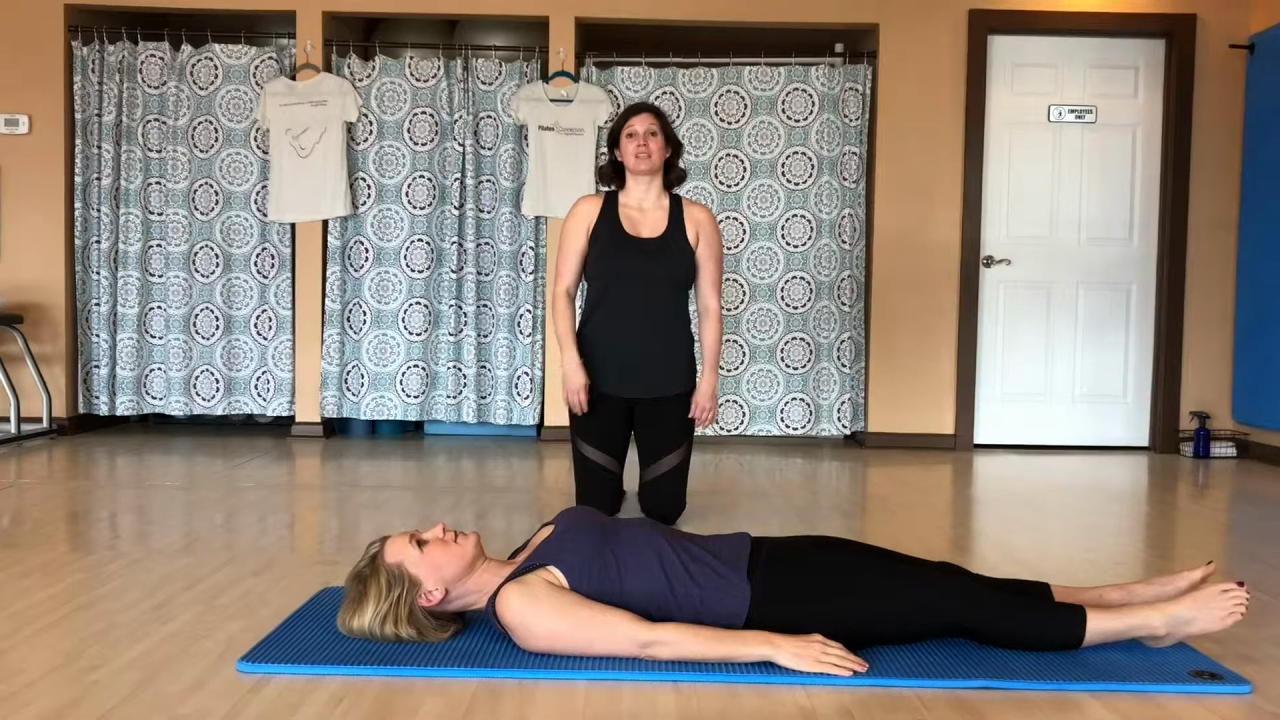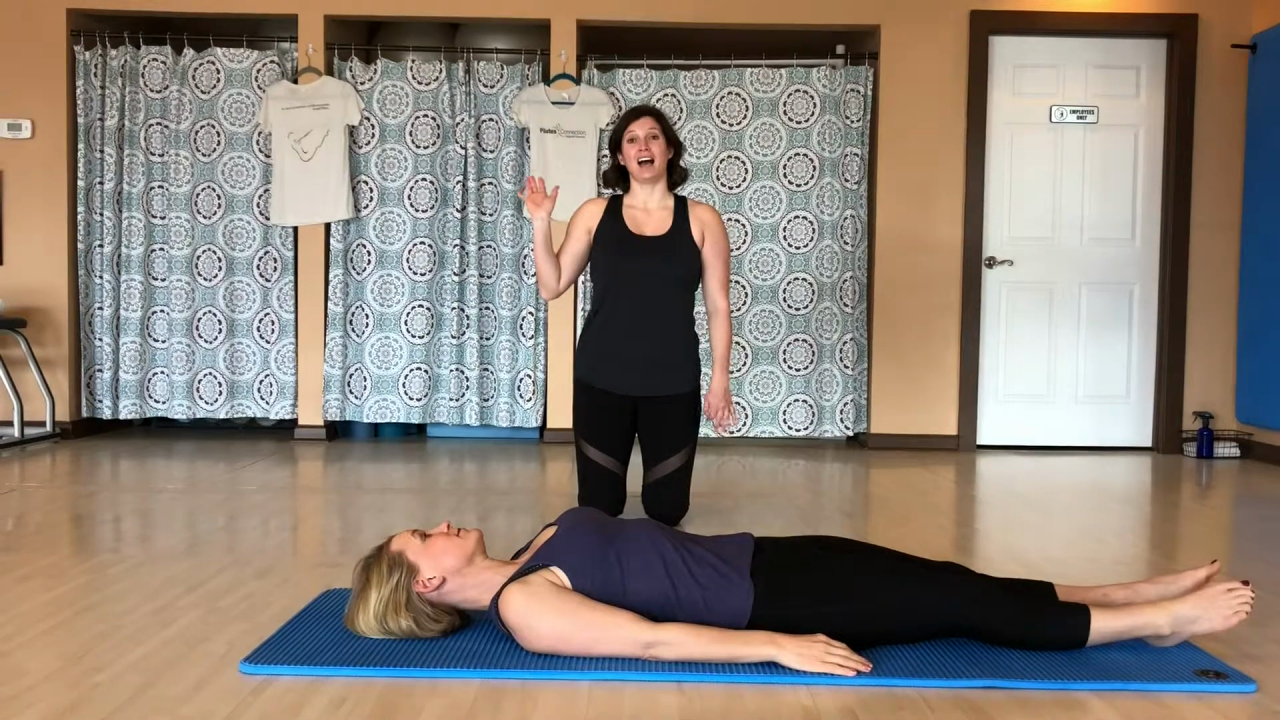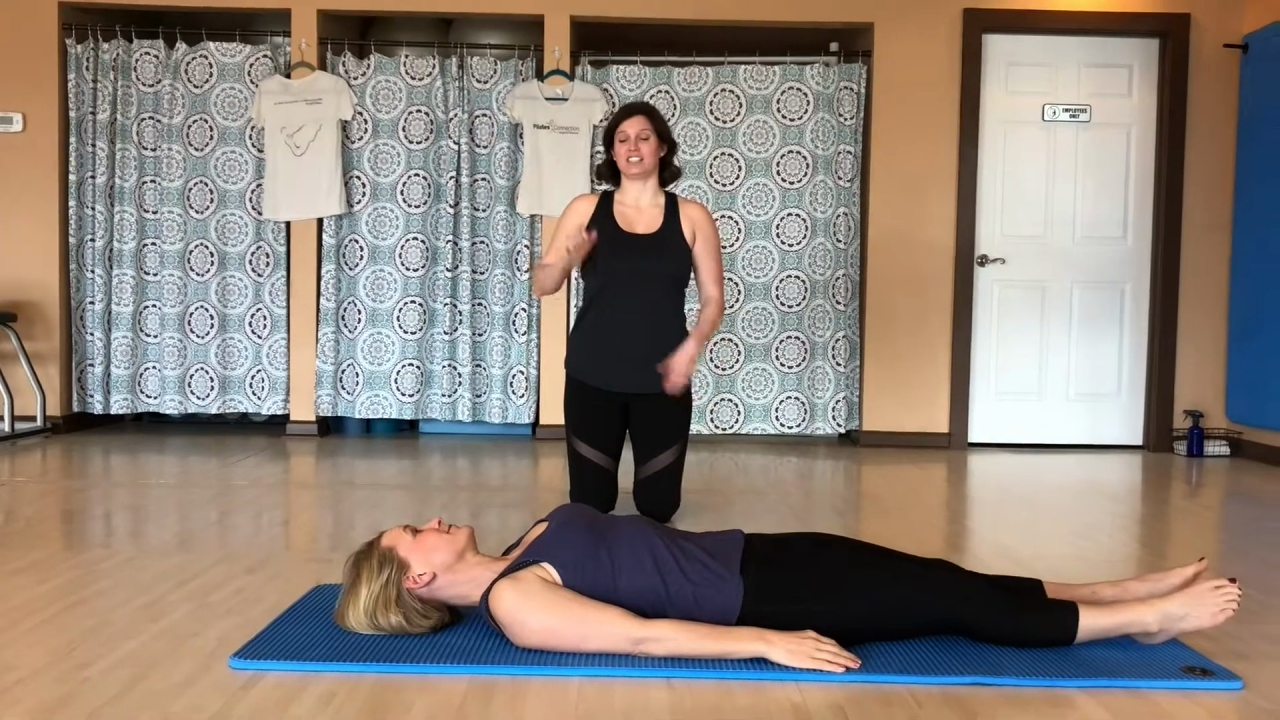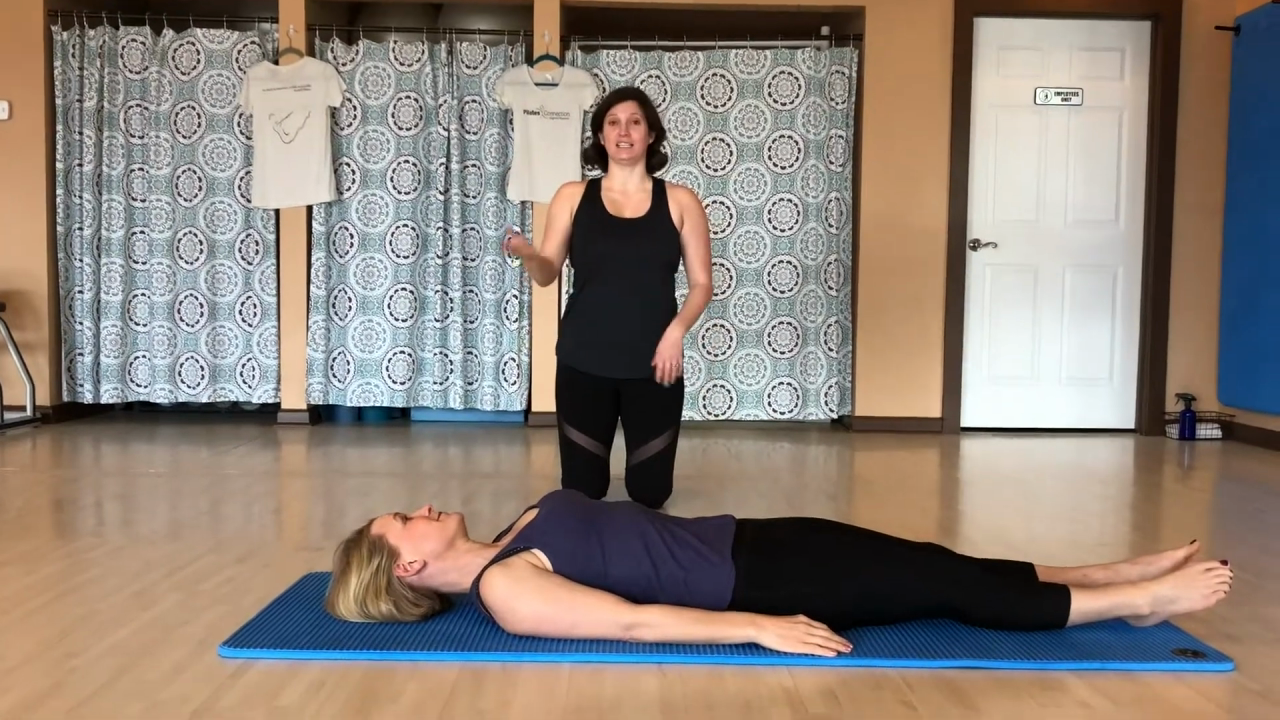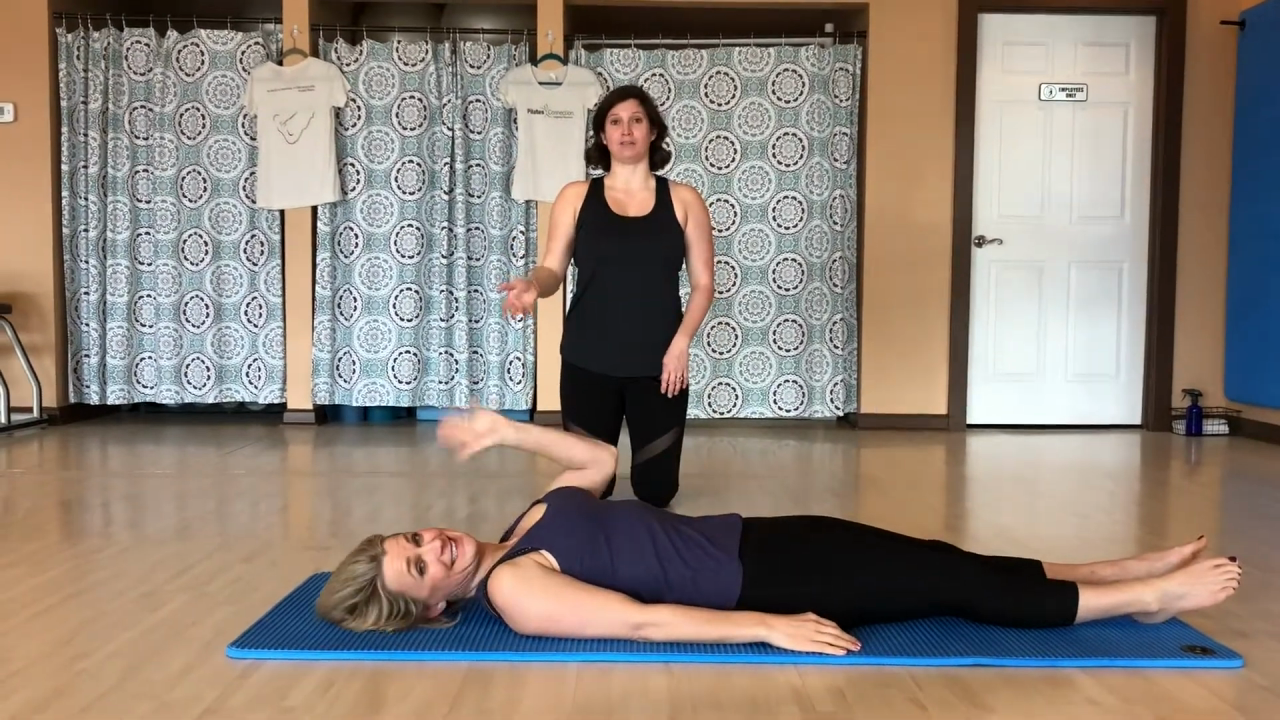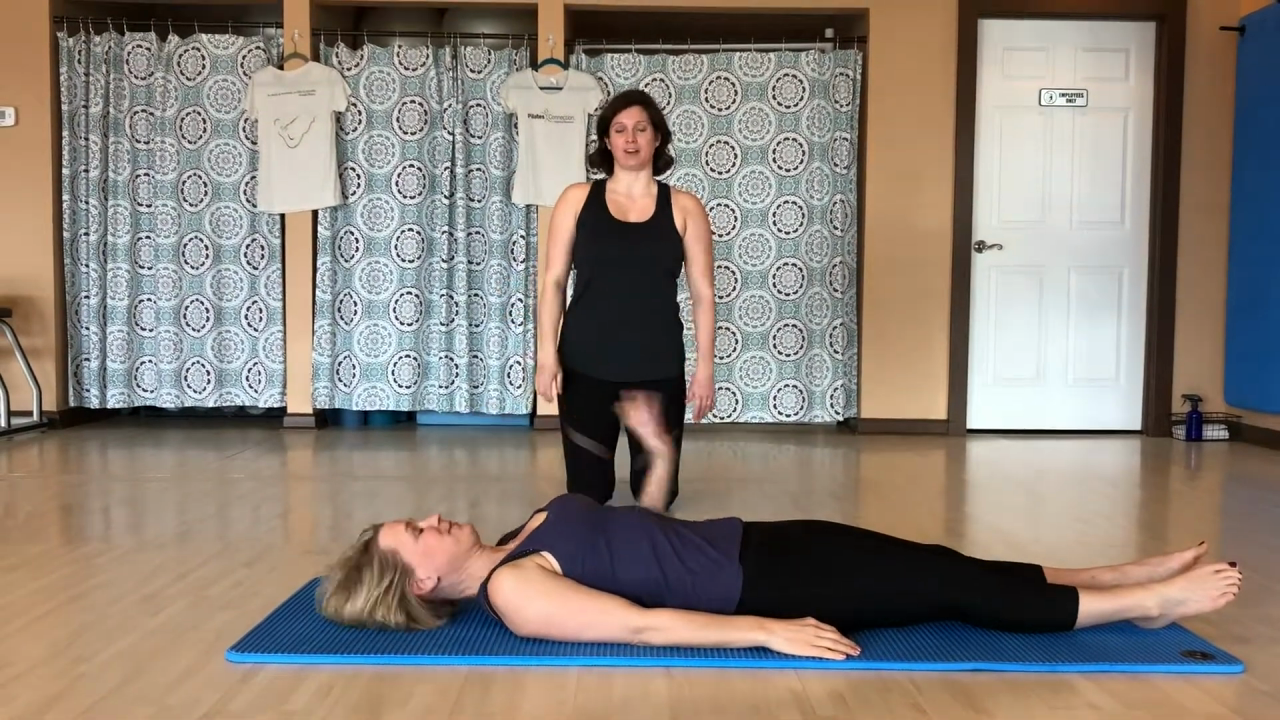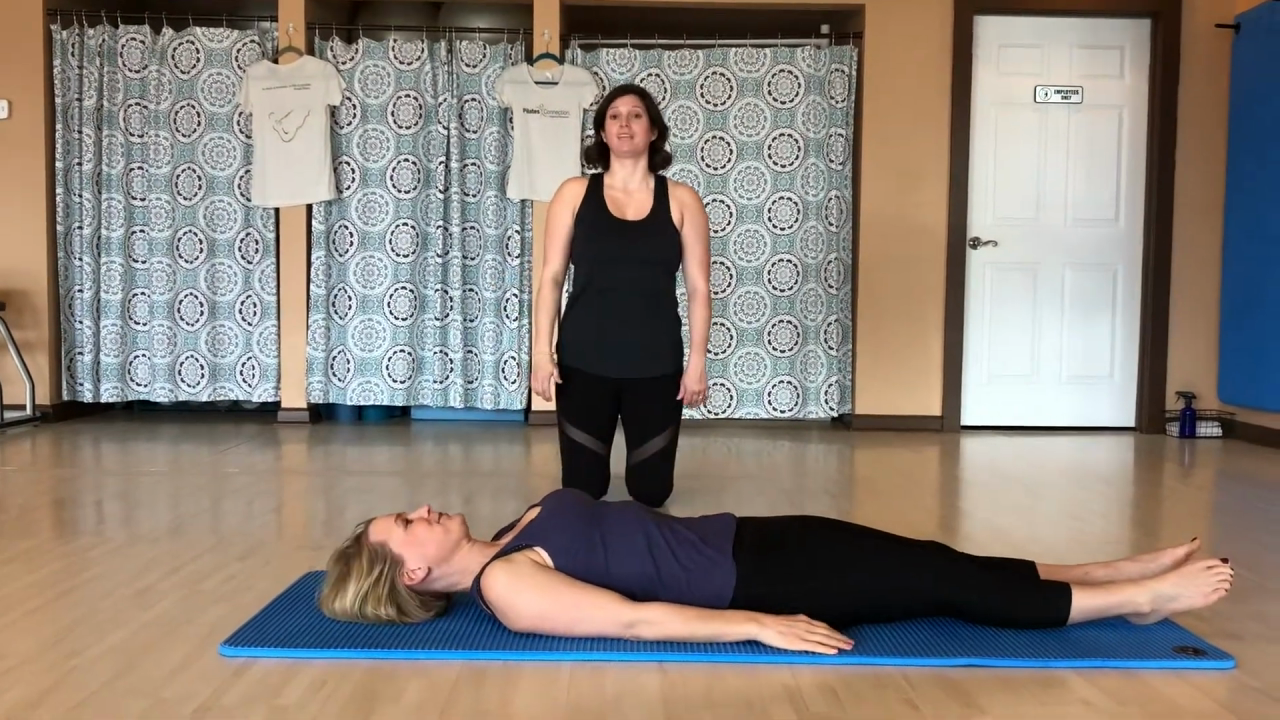
dt=0.7s
person 1, frame 1
left shoulder: (522, 563)
right shoulder: (522, 611)
right elbow: (649, 639)
right wrist: (777, 646)
left hip: (758, 558)
right hip: (756, 603)
left knee: (950, 583)
right knee: (961, 609)
left ankle: (1143, 595)
right ankle: (1160, 621)
person 1, frame 2
left shoulder: (528, 563)
right shoulder: (525, 611)
right elbow: (653, 639)
right wrist: (780, 646)
left hip: (760, 559)
right hip: (760, 602)
left knee: (953, 581)
right knee: (967, 610)
left ankle: (1151, 594)
right ankle: (1161, 620)
person 1, frame 3
left shoulder: (518, 560)
right shoulder: (515, 606)
right elbow: (643, 635)
right wrist: (770, 643)
left hip: (750, 555)
right hip: (749, 599)
left knee: (943, 580)
right knee: (956, 607)
left ankle: (1136, 592)
right ankle: (1151, 619)
person 1, frame 4
left shoulder: (510, 545)
right shoulder: (506, 594)
right elbow: (633, 621)
right wrist: (760, 628)
left hip: (741, 542)
right hip: (743, 584)
left knee: (937, 563)
right knee: (947, 591)
left ankle: (1131, 576)
right ankle: (1140, 601)
person 1, frame 5
left shoulder: (527, 525)
right shoulder: (515, 596)
left elbow: (601, 461)
right elbow: (644, 621)
left wrist: (504, 432)
right wrist: (770, 627)
left hip: (750, 540)
right hip: (749, 588)
left knee: (945, 561)
right knee: (955, 590)
left ankle: (1138, 571)
right ankle: (1145, 599)
person 1, frame 6
left shoulder: (524, 540)
right shoulder: (516, 597)
right elbow: (642, 624)
left wrist: (655, 450)
right wrist: (767, 632)
left hip: (749, 543)
right hip: (752, 587)
left knee: (948, 565)
right knee: (959, 594)
left ankle: (1141, 576)
right ankle: (1145, 603)
person 1, frame 7
left shoulder: (516, 539)
right shoulder: (508, 589)
right elbow: (636, 618)
right wrist: (762, 627)
left hip: (743, 538)
right hip: (744, 582)
left knee: (939, 564)
right knee: (947, 589)
left ankle: (1131, 576)
right ankle: (1138, 599)
person 2, frame 1
left shoulder: (696, 218)
right shoulder: (589, 210)
left elbow: (709, 304)
right elbow: (563, 291)
left wrist: (708, 378)
right wrist: (571, 360)
left hip: (668, 383)
right hip: (600, 380)
left knee: (664, 509)
right knee: (595, 507)
left ankle: (651, 518)
right ankle: (613, 494)
person 2, frame 2
left shoulder: (701, 218)
right shoulder: (595, 213)
left elbow: (718, 305)
right elbow: (551, 287)
left wrist: (720, 378)
right wrist: (541, 223)
left hip: (673, 383)
right hip: (601, 379)
left knee: (667, 510)
right knee: (598, 506)
person 2, frame 3
left shoulder: (692, 216)
right shoulder: (585, 209)
left elbow: (712, 298)
right elbow: (543, 285)
left wrist: (693, 345)
right wrist: (566, 259)
left hip: (662, 379)
right hip: (593, 376)
left knee: (658, 506)
right knee: (590, 502)
person 2, frame 4
left shoulder: (680, 201)
right shoulder: (572, 196)
left elbow: (701, 283)
right elbow: (548, 269)
left wrist: (676, 329)
right wrist: (528, 256)
left hip: (652, 364)
right hip: (583, 362)
left knee: (650, 491)
right knee: (582, 489)
person 2, frame 5
left shoulder: (683, 199)
right shoulder: (576, 196)
left elbow: (702, 283)
right elbow: (553, 270)
left wrist: (681, 343)
right wrist: (532, 284)
left hip: (657, 364)
right hip: (588, 362)
left knee: (656, 490)
person 2, frame 6
left shoulder: (684, 207)
right shoulder: (577, 199)
left elbow: (702, 292)
right elbow: (554, 282)
left wrist: (705, 366)
right wrist: (546, 353)
left hip: (657, 369)
right hip: (586, 367)
left knee: (656, 496)
right knee: (587, 493)
person 2, frame 7
left shoulder: (682, 199)
right shoulder: (574, 193)
left elbow: (698, 286)
right elbow: (551, 276)
left wrist: (697, 361)
right wrist: (542, 351)
left hip: (657, 365)
right hip: (584, 362)
left knee: (651, 491)
right knee: (582, 488)
